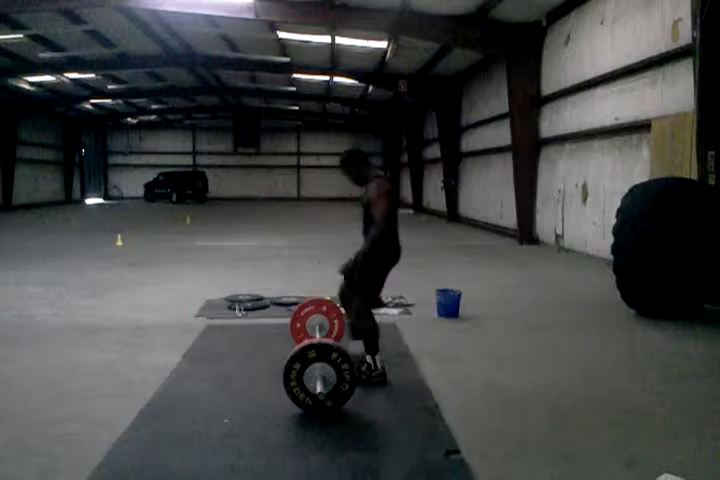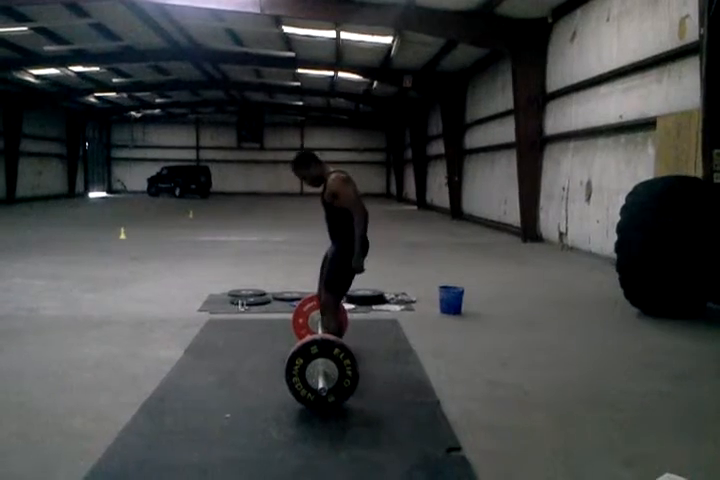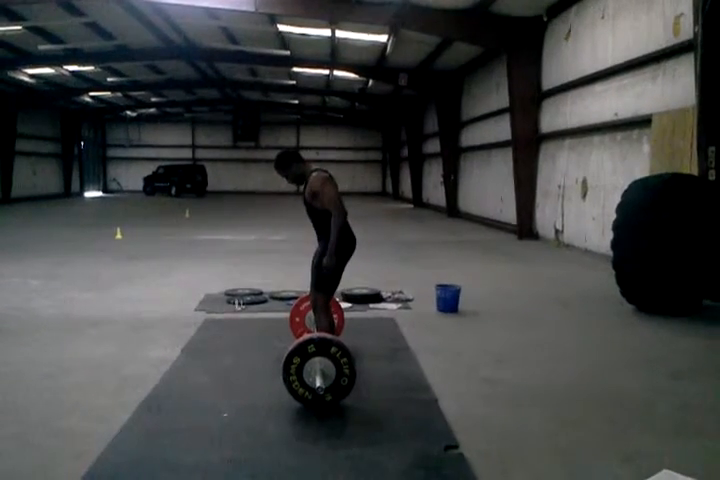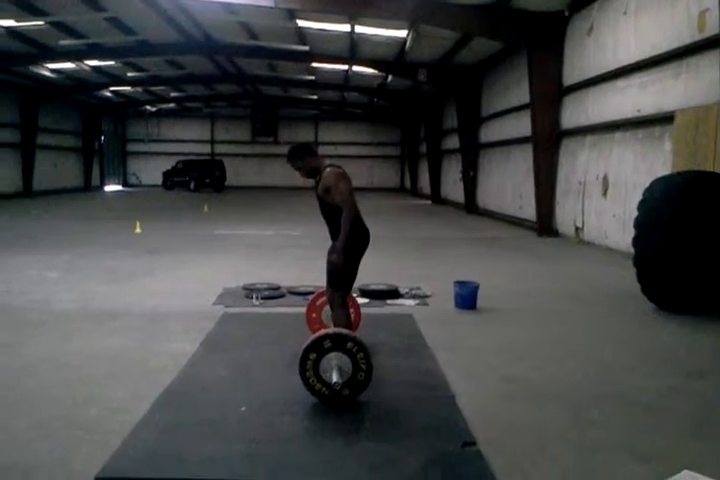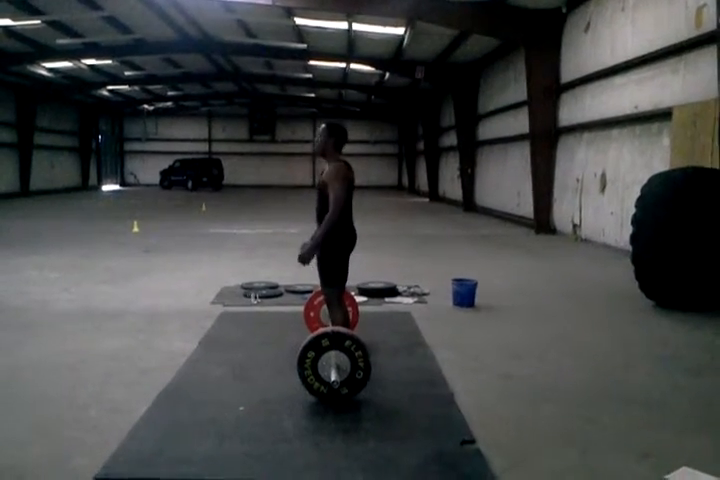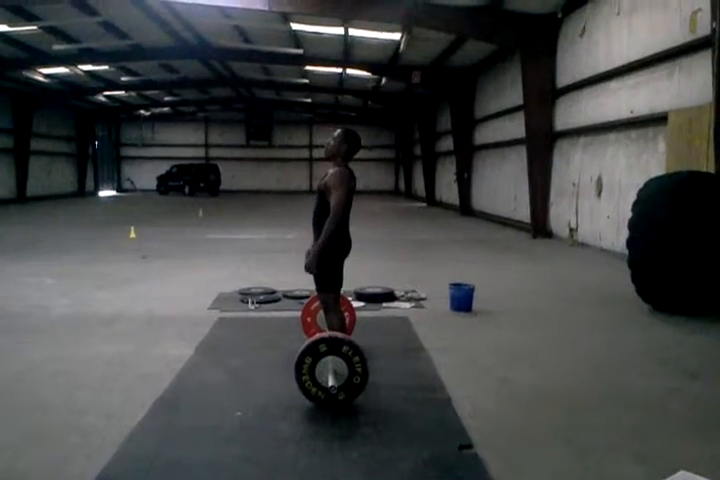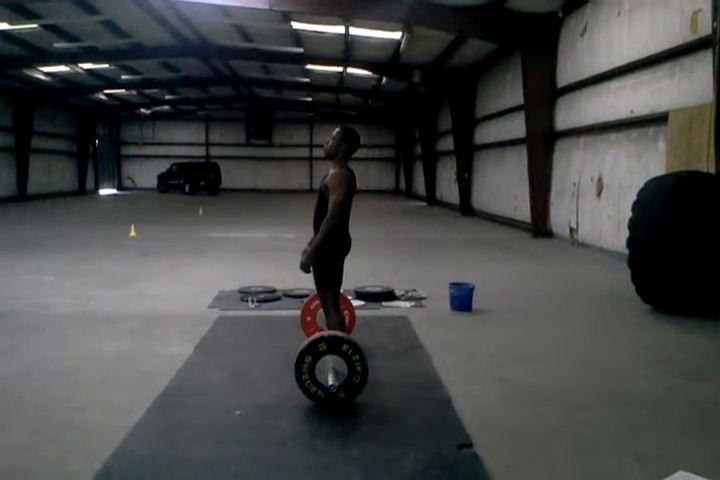
dt=0.7s
person 1, frame 1
left shoulder: (378, 188)
right shoulder: (375, 185)
left elbow: (379, 228)
left wrist: (354, 260)
left hip: (380, 253)
right hip: (375, 251)
left knee: (361, 307)
right knee: (346, 295)
left ankle: (375, 368)
person 1, frame 2
left shoulder: (337, 181)
right shoulder: (329, 182)
left elbow: (360, 213)
left wrist: (358, 254)
left hip: (348, 247)
right hip: (339, 245)
left knee: (328, 303)
right knee: (324, 300)
person 1, frame 3
left shoulder: (318, 180)
right shoulder: (312, 181)
left elbow: (339, 213)
left wrist: (331, 253)
left hip: (336, 245)
right hip: (328, 242)
left knee: (319, 303)
right knee: (316, 299)
person 1, frame 4
left shoulder: (332, 175)
right shoulder: (323, 176)
left elbow: (349, 210)
left wrist: (340, 249)
right wrist: (336, 246)
left hip: (350, 241)
right hip: (344, 240)
left knee: (337, 298)
right knee: (334, 296)
person 1, frame 5
left shoulder: (336, 169)
right shoulder: (334, 167)
left elbow: (335, 212)
left wrist: (312, 245)
right wrist: (314, 241)
left hip: (336, 240)
right hip: (334, 238)
left knee: (333, 298)
right knee: (333, 297)
person 1, frame 6
left shoulder: (339, 175)
right shoulder: (338, 173)
left elbow: (335, 217)
left wrist: (316, 252)
right wrist: (316, 247)
left hip: (331, 246)
right hip: (329, 244)
left knee: (330, 305)
right knee: (330, 303)
person 1, frame 7
left shoulder: (339, 175)
right shoulder: (337, 173)
left elbow: (333, 218)
left wrist: (311, 252)
right wrist: (311, 245)
left hip: (330, 245)
right hip: (328, 244)
left knee: (330, 305)
right knee: (330, 303)
